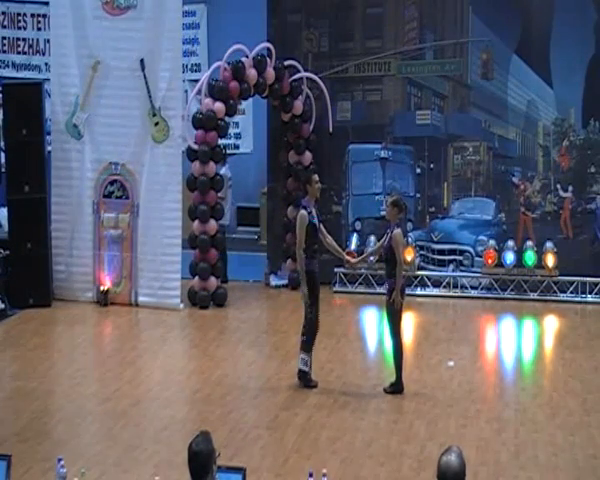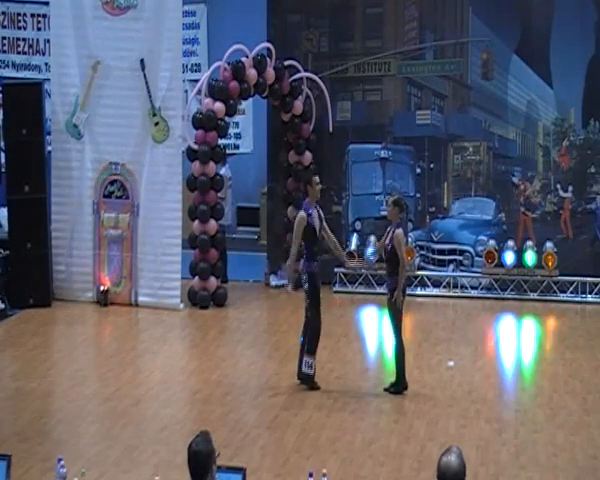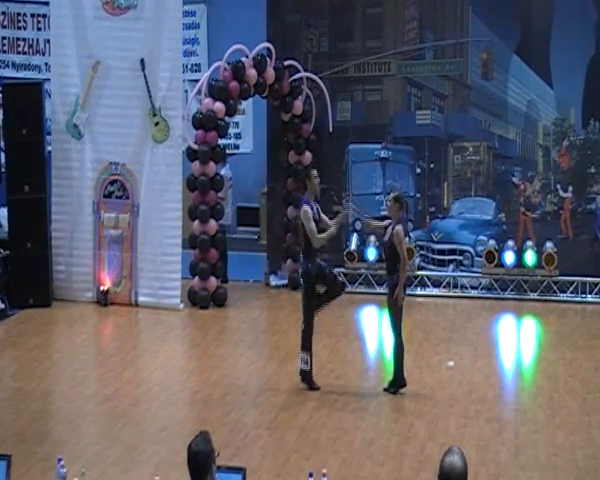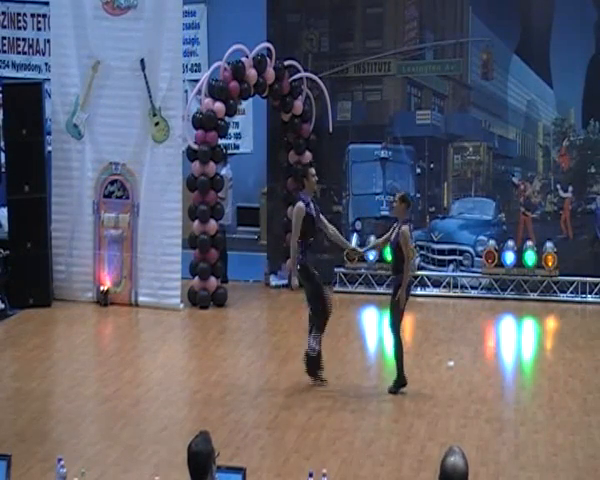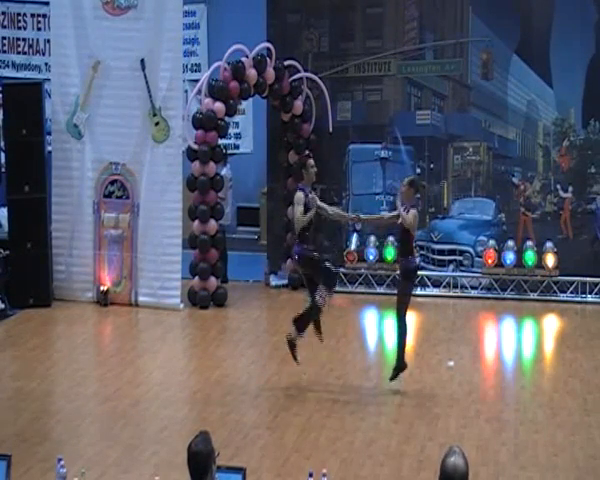
dt=0.4s
person 1, frame 1
left shoulder: (314, 210)
right shoulder: (303, 214)
left elbow: (325, 239)
right elbow: (299, 250)
left wrist: (344, 256)
right wrist: (302, 282)
left hip: (314, 268)
right hip: (307, 270)
left knee: (310, 321)
right knee: (312, 321)
left ankle: (304, 370)
right ankle: (304, 370)
person 1, frame 2
left shoulder: (318, 211)
right shoulder: (303, 215)
left elbow: (328, 237)
right elbow: (294, 249)
left wrist: (345, 258)
right wrist: (290, 280)
left hip: (316, 268)
right hip: (308, 269)
left knee: (310, 321)
right knee: (314, 323)
left ankle: (304, 368)
right ankle: (307, 374)
person 1, frame 3
left shoulder: (315, 205)
right shoulder: (305, 209)
left elbow: (328, 224)
right elbow: (317, 241)
left wrist: (340, 219)
right wrist: (334, 229)
left hip: (317, 261)
right hip: (309, 265)
right knee: (308, 318)
right ankle: (306, 372)
person 1, frame 4
left shoulder: (313, 205)
right shoulder: (300, 206)
left elbow: (329, 229)
right elbow: (293, 241)
left wrist: (349, 246)
right wrist: (294, 274)
left hip: (311, 265)
right hip: (304, 264)
left knee: (318, 311)
right knee: (322, 308)
left ankle: (313, 365)
right ankle: (312, 360)
person 1, frame 5
left shoulder: (311, 194)
right shoulder: (301, 195)
left elbow: (329, 211)
right elbow: (298, 225)
left wrist: (352, 218)
right wrist: (312, 210)
left hip: (308, 251)
right hip: (302, 251)
left knee: (316, 296)
right knee: (331, 273)
left ankle: (295, 332)
right ankle: (302, 326)
person 2, frame 1
left shoulder: (397, 232)
right shoulder: (391, 231)
left elbow: (401, 263)
right elbow: (377, 249)
left wrist: (397, 291)
right wrist: (357, 260)
left hip: (395, 287)
right hip: (391, 286)
left knee: (395, 334)
right knee: (393, 334)
left ankle: (399, 382)
right ankle: (397, 380)
person 2, frame 2
left shoulder: (398, 232)
right shoulder: (390, 230)
left elbow: (403, 263)
right elbow: (380, 249)
left wrist: (399, 290)
left hip: (396, 286)
right hip: (392, 285)
left knee: (397, 334)
right knee: (395, 334)
left ankle: (401, 381)
right ankle: (399, 380)
person 2, frame 3
left shoulder: (398, 229)
right shoulder: (389, 225)
left elbow: (404, 260)
right elbow: (373, 225)
left wrist: (400, 287)
left hip: (397, 283)
right hip: (391, 282)
left knee: (397, 332)
right knee: (395, 332)
left ankle: (398, 379)
right ankle: (397, 378)
person 2, frame 4
left shoulder: (404, 230)
right shoulder: (396, 227)
left elbow: (409, 262)
right elbow: (381, 242)
left wrist: (404, 288)
right wrist: (363, 249)
left hip: (402, 285)
right hip: (397, 283)
left knee: (395, 331)
right knee: (394, 331)
left ankle: (400, 379)
right ankle: (400, 378)
person 2, frame 5
left shoulder: (411, 212)
right shoulder: (402, 210)
left elbow: (410, 229)
right elbow: (384, 218)
left wrist: (402, 213)
right wrist: (362, 218)
left hip: (408, 266)
right hip: (405, 265)
left knee: (400, 313)
right knee: (400, 313)
left ankle: (400, 361)
right ankle: (400, 360)
person 3, frame 1
left shoulder: (223, 173)
right shoulder: (226, 170)
left elbow: (220, 196)
right hip: (223, 216)
left knee: (221, 247)
right knee: (221, 247)
left ankle: (223, 275)
right ankle: (223, 274)
person 3, frame 2
left shoulder: (223, 173)
right shoulder: (226, 170)
left elbow: (220, 196)
left hip: (221, 217)
right hip: (224, 216)
left knee: (221, 247)
right knee: (221, 247)
left ankle: (223, 275)
right ankle: (222, 275)
person 3, frame 3
left shoulder: (223, 173)
right shoulder: (226, 170)
left elbow: (221, 197)
left hip: (221, 217)
right hip: (224, 216)
left knee: (221, 248)
right knee: (221, 248)
left ankle: (223, 276)
right ankle: (222, 275)
person 3, frame 4
left shoulder: (223, 174)
right shoulder: (227, 170)
left elbow: (221, 197)
right hip: (224, 216)
left knee: (221, 248)
right knee: (221, 248)
left ankle: (223, 275)
right ankle: (222, 275)
person 3, frame 5
left shoulder: (223, 174)
right shoulder: (227, 170)
left elbow: (221, 197)
right hip: (223, 216)
left knee: (220, 248)
right knee: (221, 248)
left ankle: (222, 276)
right ankle: (223, 275)
